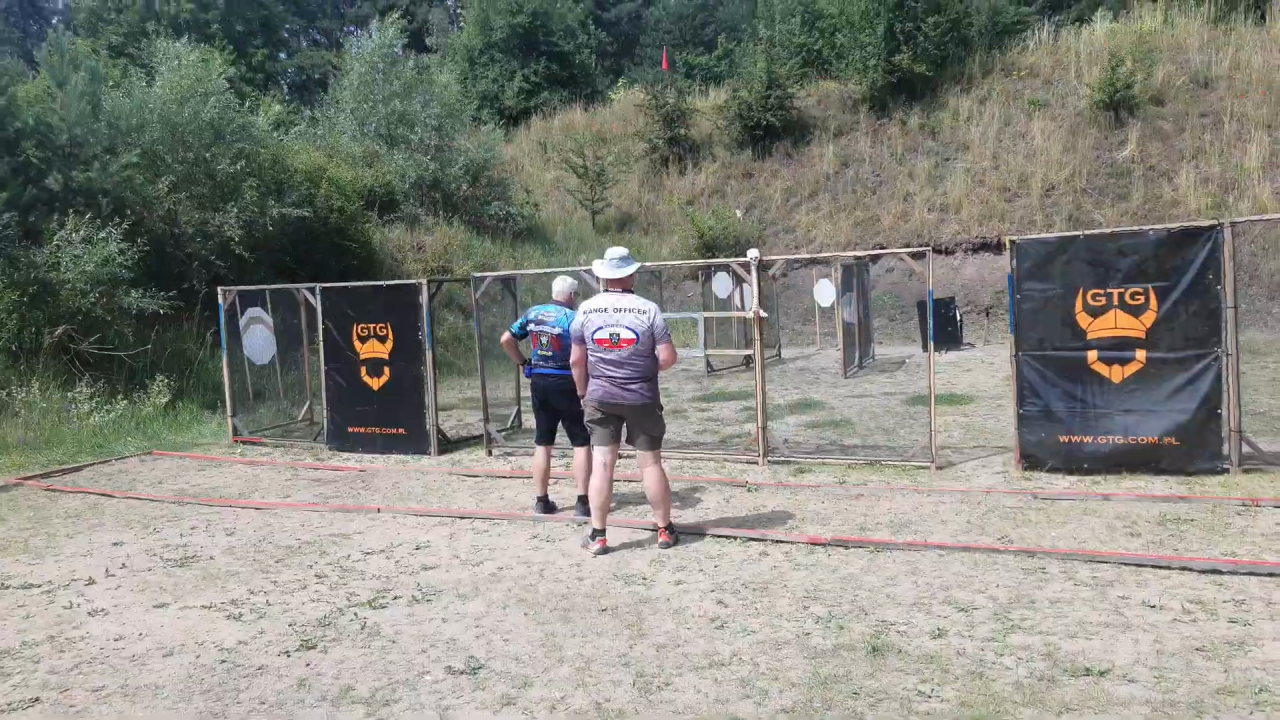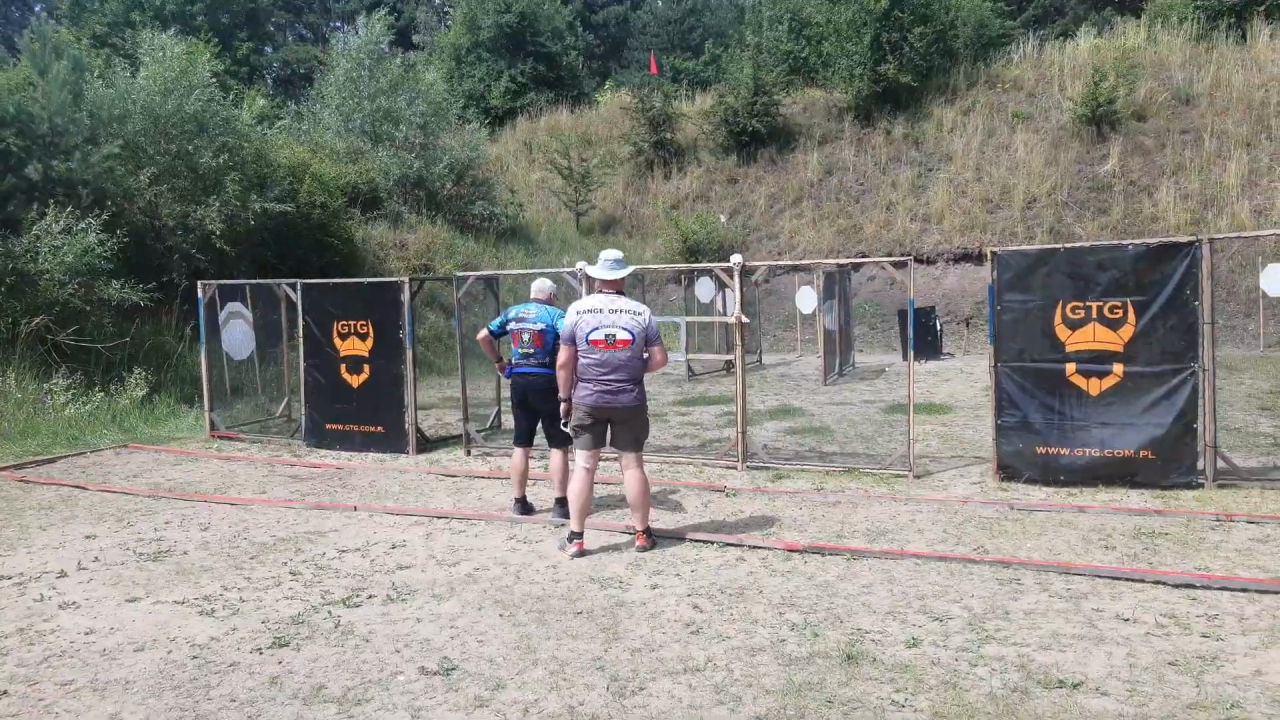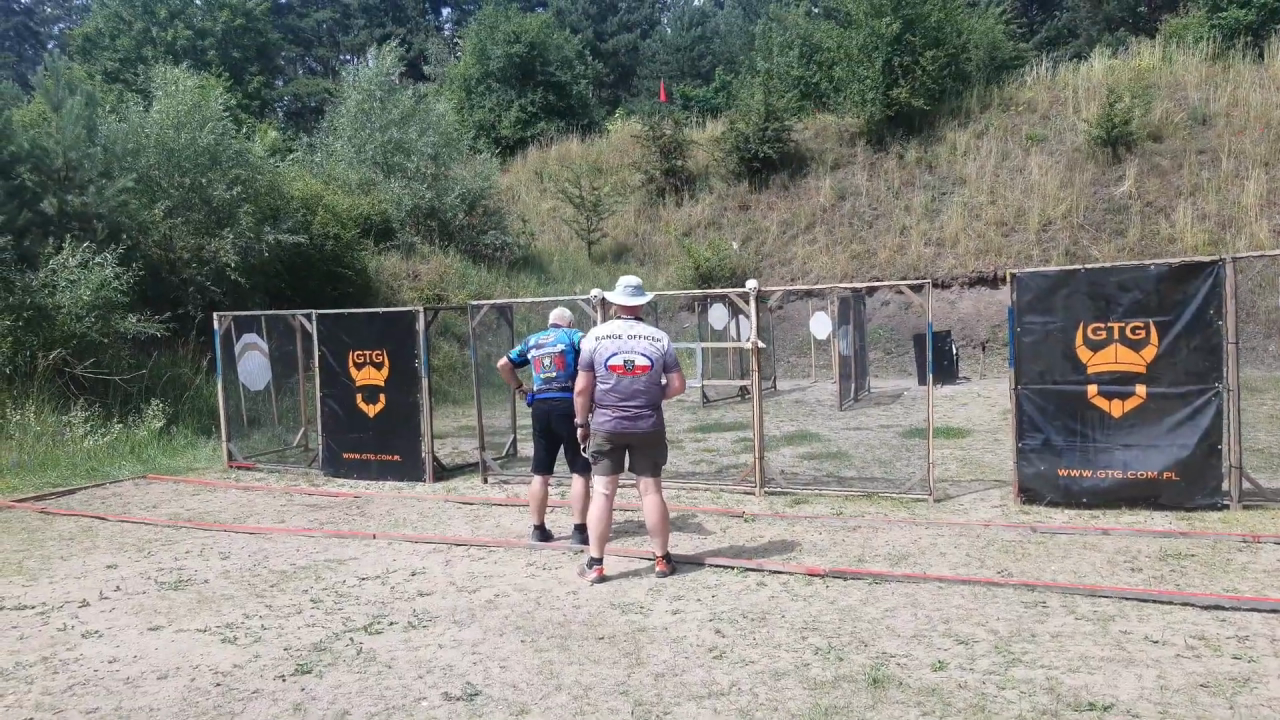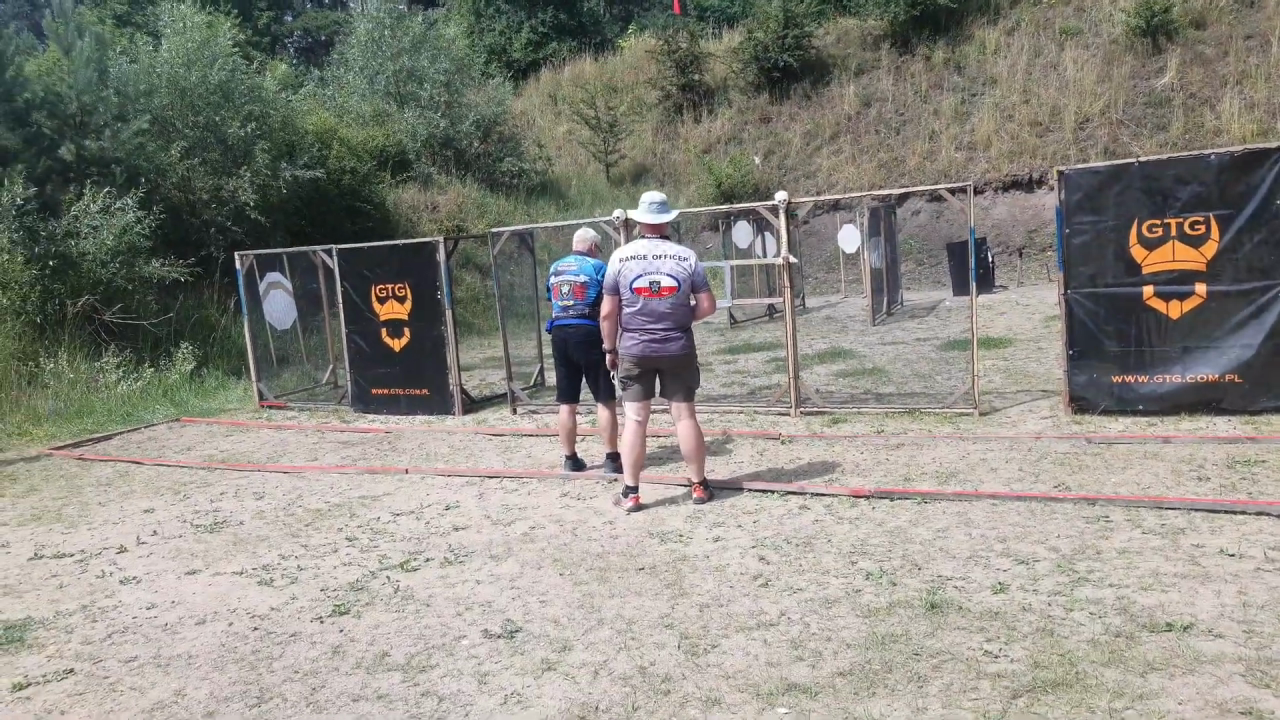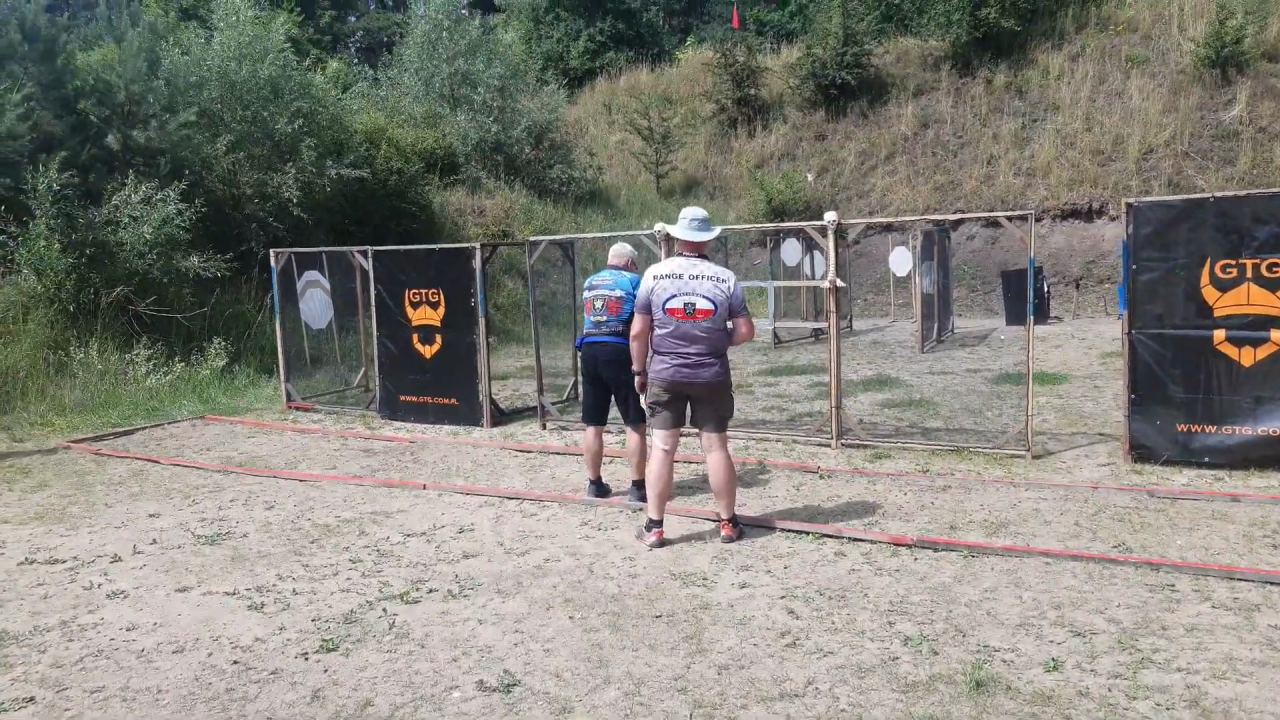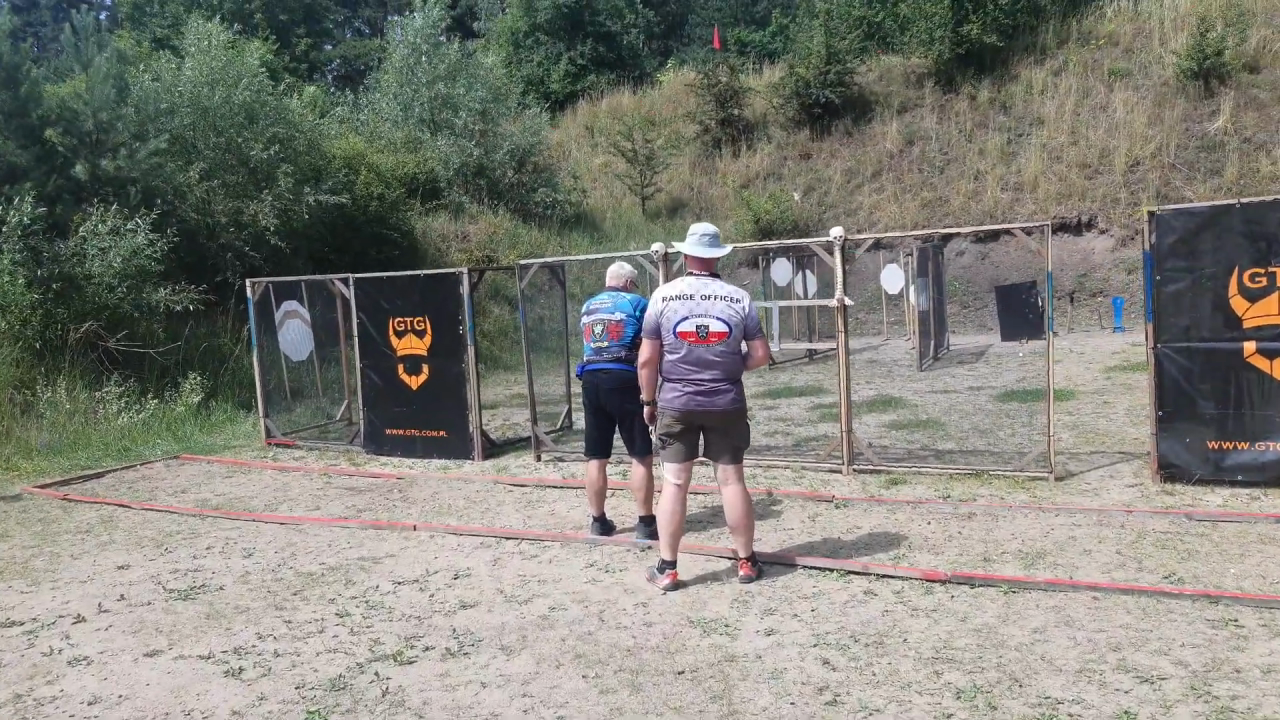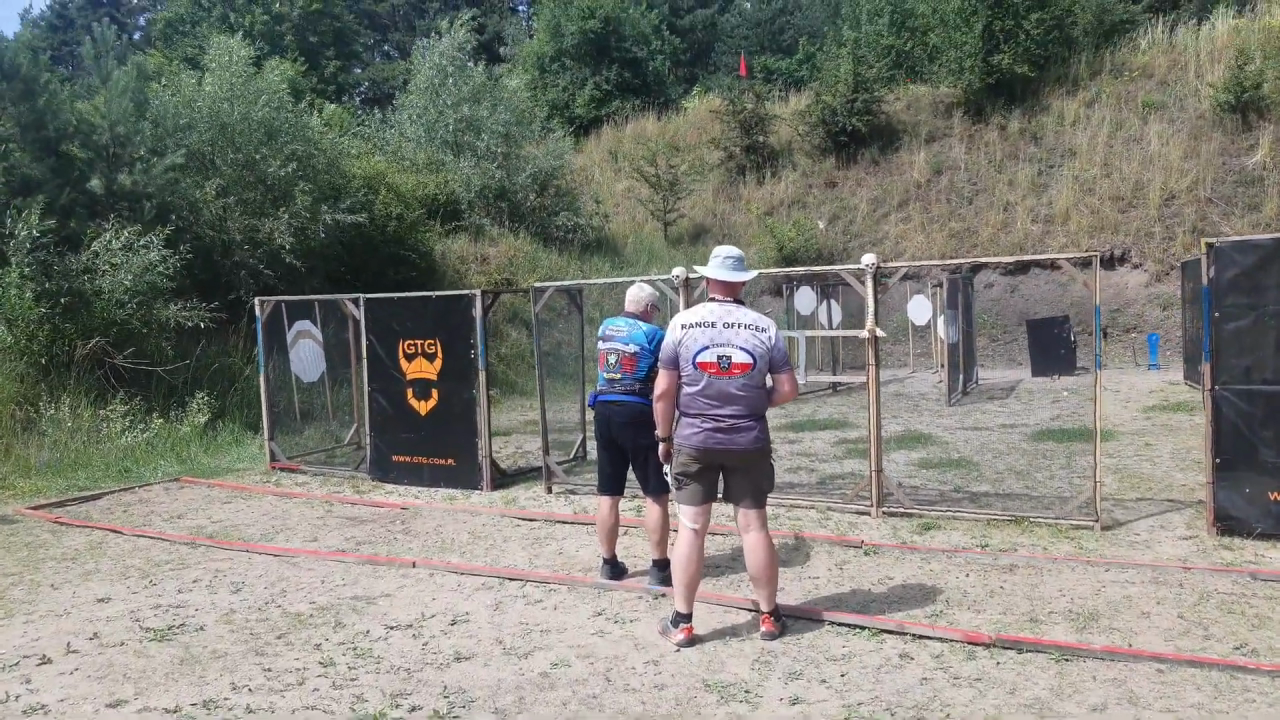
dt=0.7s
person 1, frame 1
left shoulder: (586, 309)
right shoulder: (648, 309)
left elbow: (577, 360)
right elbow: (668, 357)
left wrist: (583, 392)
left hip: (601, 397)
right hip: (642, 397)
left knee: (602, 464)
right knee: (651, 463)
left ankle: (597, 536)
right ankle: (665, 530)
person 1, frame 2
left shoulder: (577, 309)
right shoulder: (641, 312)
left elbow: (564, 362)
right elbow: (659, 359)
left wrist: (565, 397)
left hip: (587, 400)
right hip: (629, 401)
left knee: (583, 466)
right knee: (632, 465)
left ankle: (575, 538)
right ankle: (642, 534)
person 1, frame 3
left shoulder: (596, 335)
right shoulder: (659, 338)
left elbow: (582, 388)
right elbow: (677, 385)
left wrist: (581, 422)
left hip: (606, 425)
right hip: (648, 426)
left knee: (602, 492)
right knee: (651, 490)
left ankle: (595, 564)
right ankle: (662, 559)
person 1, frame 4
left shoulder: (620, 257)
right shoulder: (686, 256)
left elbow: (608, 313)
right elbow: (707, 306)
left wrist: (610, 349)
left hip: (634, 350)
right hip: (678, 349)
left knee: (635, 419)
right knee: (685, 415)
left ankle: (630, 493)
right ankle: (699, 486)
person 1, frame 5
left shoulder: (655, 274)
right shoulder: (725, 278)
left elbow: (638, 332)
right elbow: (745, 332)
left wrist: (639, 370)
left hip: (664, 374)
right hip: (711, 375)
left knee: (662, 448)
right knee: (716, 447)
left ankle: (654, 527)
right ankle: (728, 523)
person 1, frame 6
left shoulder: (663, 296)
right shoulder: (739, 298)
left elbow: (646, 359)
right elbow: (760, 355)
left wrist: (648, 400)
left hip: (676, 403)
right hip: (726, 403)
left knee: (674, 483)
right knee: (732, 480)
left ankle: (667, 569)
right ankle: (746, 561)
person 1, frame 7
left shoulder: (682, 322)
right shoulder: (765, 327)
left elbow: (663, 391)
right elbow: (787, 390)
left wrist: (664, 437)
left hip: (694, 440)
right hip: (748, 441)
left knee: (690, 528)
right knee: (754, 526)
left ankle: (681, 622)
right ankle: (769, 616)
person 2, frame 1
left shoulder: (532, 313)
right shoulder: (572, 318)
left elbow: (506, 340)
left wrist: (523, 363)
left hip: (539, 382)
right hip: (565, 383)
left knee: (543, 444)
right knee: (581, 443)
left ankle: (541, 501)
right ankle: (583, 502)
person 2, frame 2
left shoulder: (512, 313)
right shoulder: (554, 314)
left elbow: (483, 336)
left wrist: (498, 361)
left hip: (519, 382)
right hip: (547, 382)
left knee: (521, 445)
right knee: (558, 445)
left ankle: (519, 502)
right ankle: (560, 505)
person 2, frame 3
left shoulder: (532, 341)
right shoulder: (571, 335)
left elbow: (503, 364)
left wrist: (518, 387)
left hip: (541, 407)
right hip: (568, 406)
left knee: (540, 473)
right knee: (580, 472)
left ankle: (538, 529)
right ankle: (579, 531)
person 2, frame 4
left shoulder: (554, 268)
right shoulder: (596, 266)
left hip: (560, 335)
right hip: (587, 334)
left knee: (567, 403)
right knee: (605, 400)
left ankle: (570, 459)
right ankle: (612, 459)
person 2, frame 5
left shoulder: (589, 283)
right shoulder: (633, 280)
left hip: (590, 351)
right hip: (619, 352)
left knee: (593, 424)
right knee: (635, 424)
left ankle: (595, 484)
right ankle: (638, 486)
person 2, frame 6
left shoulder: (587, 307)
right shoulder: (635, 302)
left hip: (591, 380)
right hip: (623, 380)
left knee: (596, 458)
right knee: (641, 456)
left ankle: (598, 521)
right ankle: (646, 523)
person 2, frame 7
left shoulder: (605, 328)
right shoulder: (652, 334)
left hip: (604, 412)
right hip: (638, 414)
left knee: (608, 494)
right knee: (656, 495)
left ankle: (609, 564)
right ankle: (659, 567)
